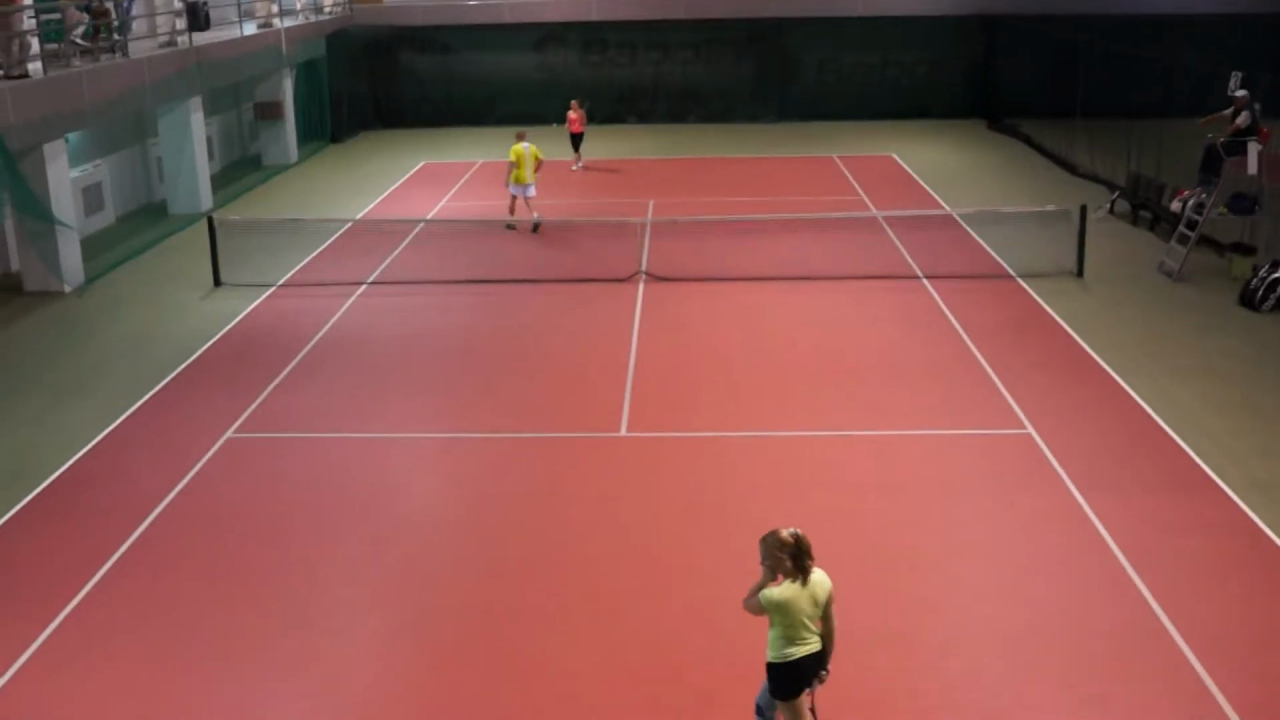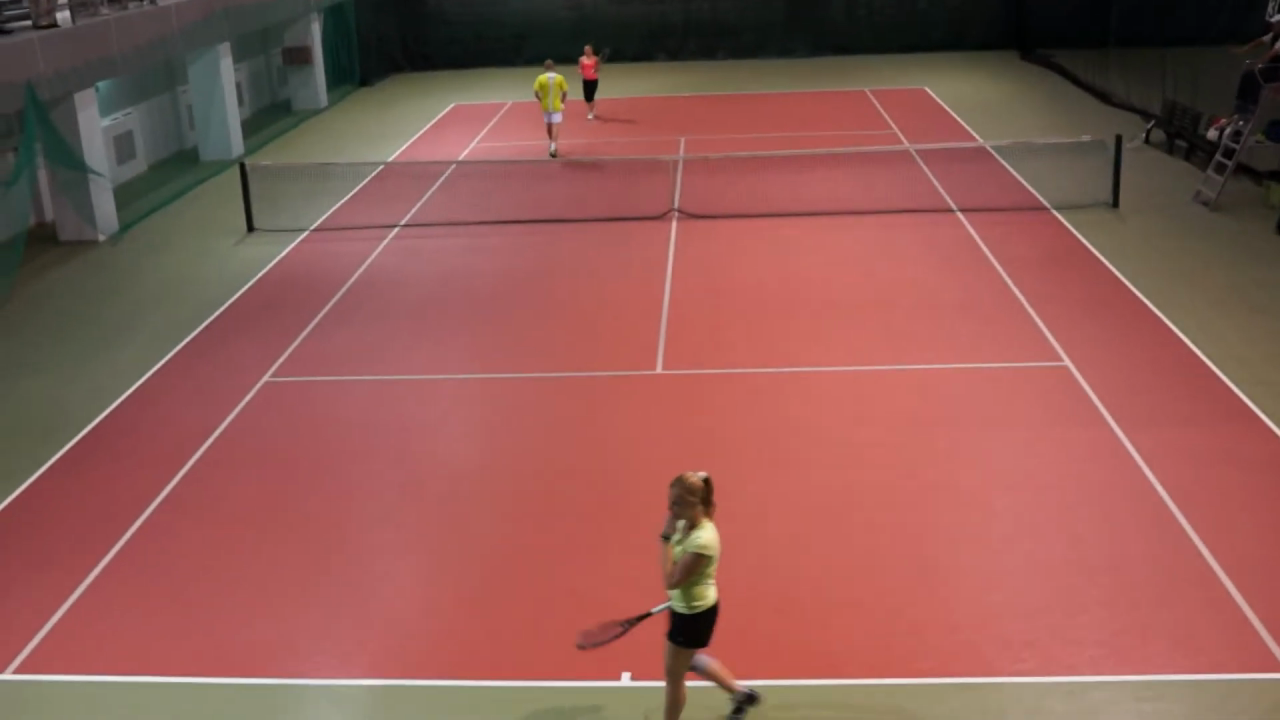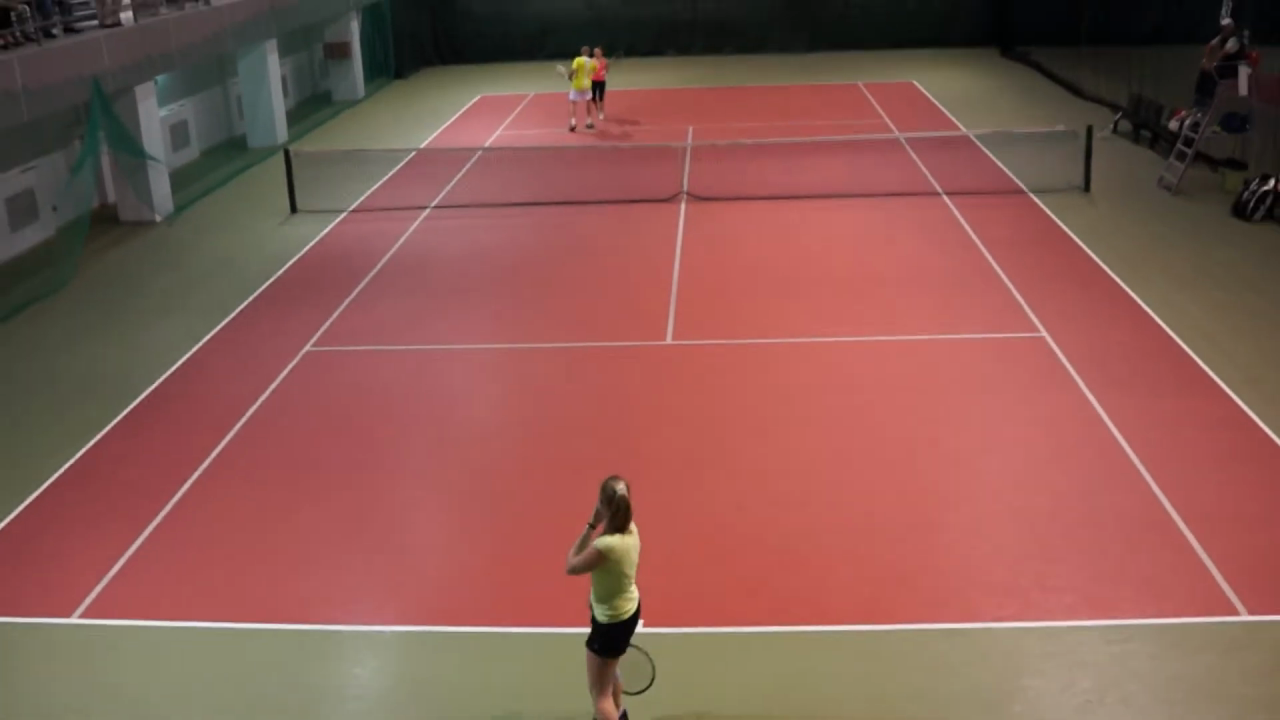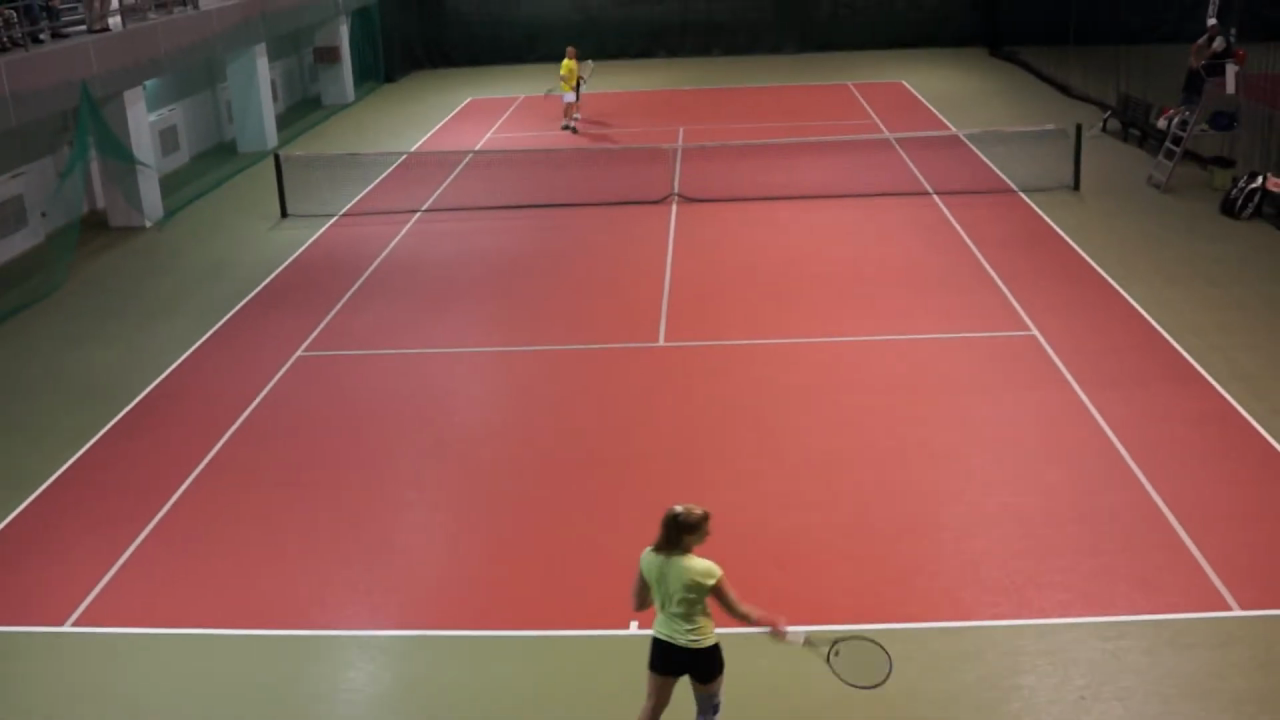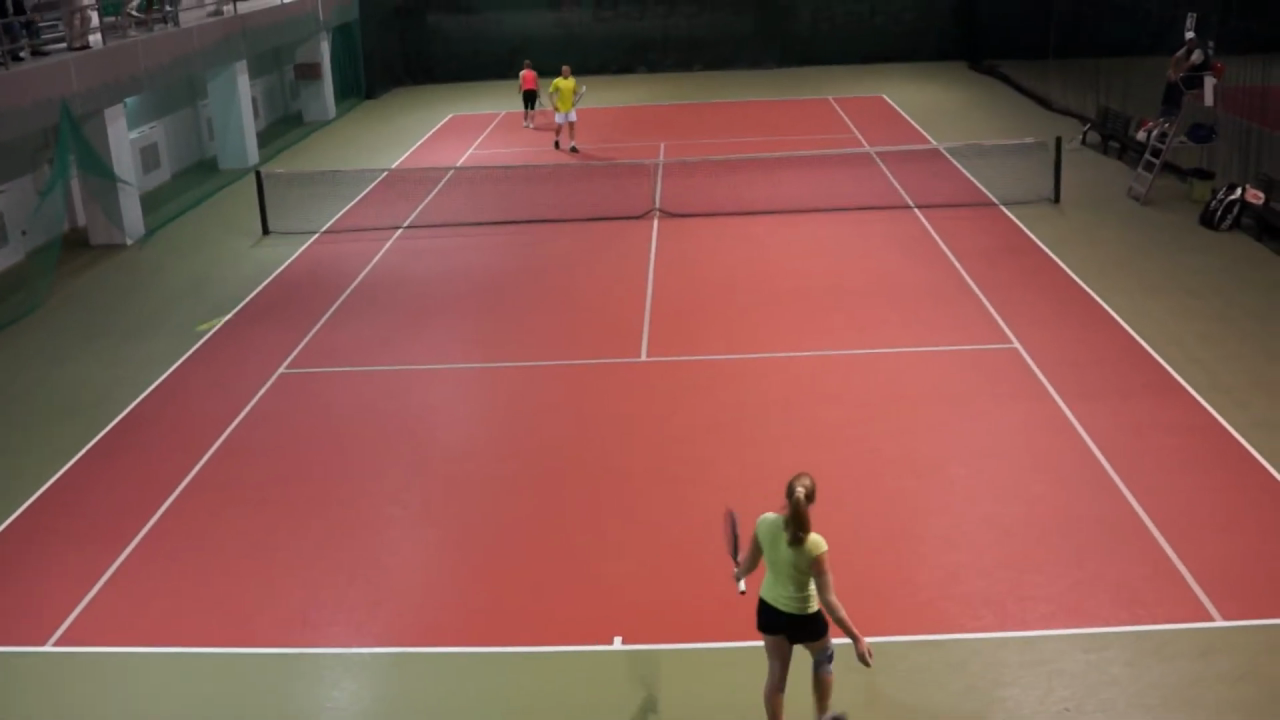
dt=1s
person 1, frame 1
left shoulder: (775, 596)
right shoulder: (821, 578)
left elbow: (747, 603)
right elbow: (829, 628)
left wrist: (766, 579)
right wrist: (824, 664)
left hip: (786, 666)
right hip: (813, 657)
person 1, frame 2
left shoulder: (702, 541)
right shoulder: (686, 524)
left elbow: (671, 581)
left wrist: (666, 539)
left hip: (694, 613)
right hip: (688, 608)
left knee: (673, 676)
right knee: (691, 661)
right ankle: (742, 694)
person 1, frame 3
left shoulder: (608, 544)
right shoulder: (628, 529)
left elbow: (572, 566)
left wrist: (590, 526)
left hip: (613, 621)
right hip: (624, 610)
left knee: (599, 692)
right knee: (607, 670)
person 1, frame 4
left shoulder: (648, 557)
right shoulder: (705, 570)
left elbow: (639, 604)
right elbow: (737, 611)
right wrist: (771, 622)
left hip: (663, 644)
right hip: (700, 650)
person 1, frame 5
left shoulder: (765, 523)
right shoulder: (814, 544)
left elbow: (748, 565)
right elbow: (828, 600)
left wrist: (739, 573)
right wrist: (857, 638)
left hip: (769, 607)
right hip: (802, 615)
left knee: (776, 673)
right knee: (823, 658)
